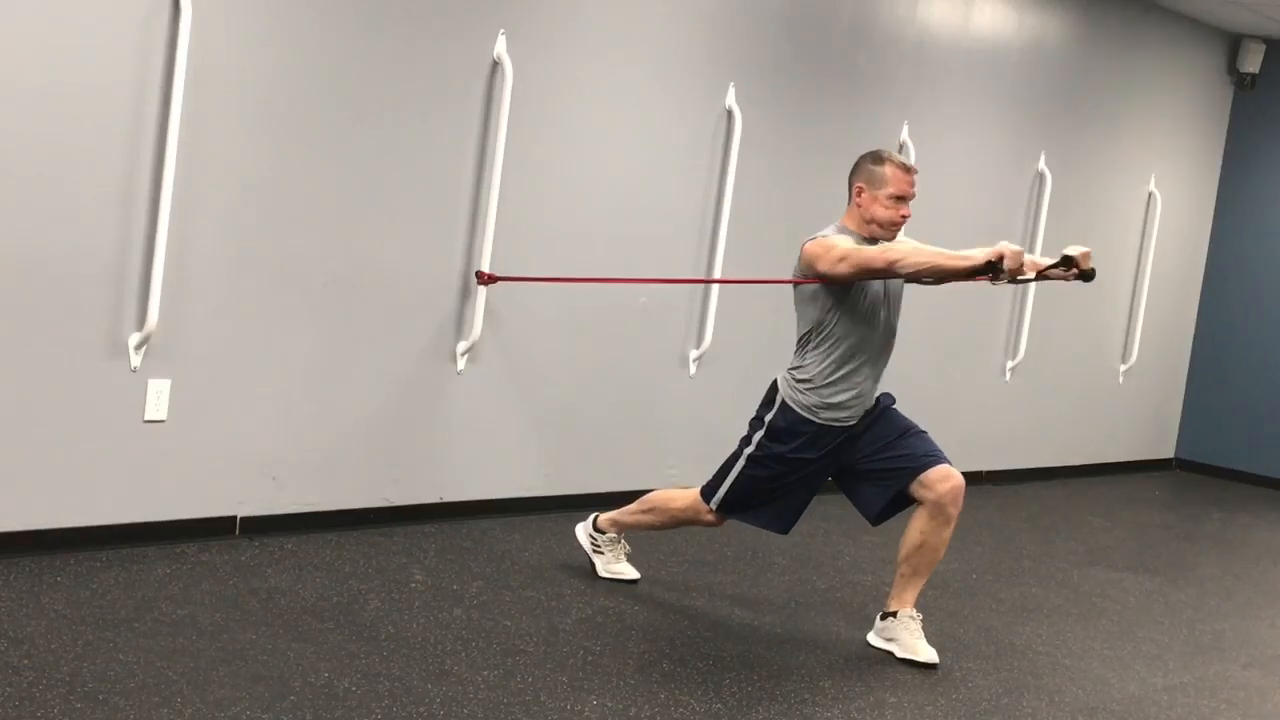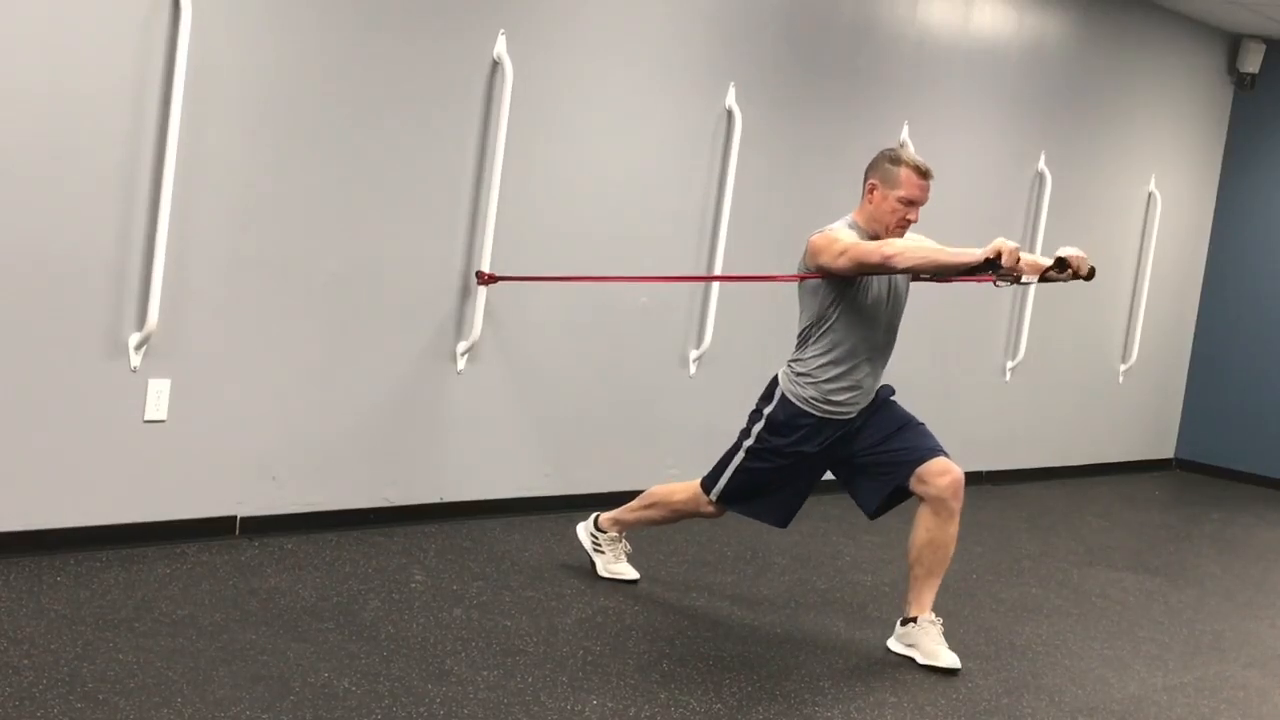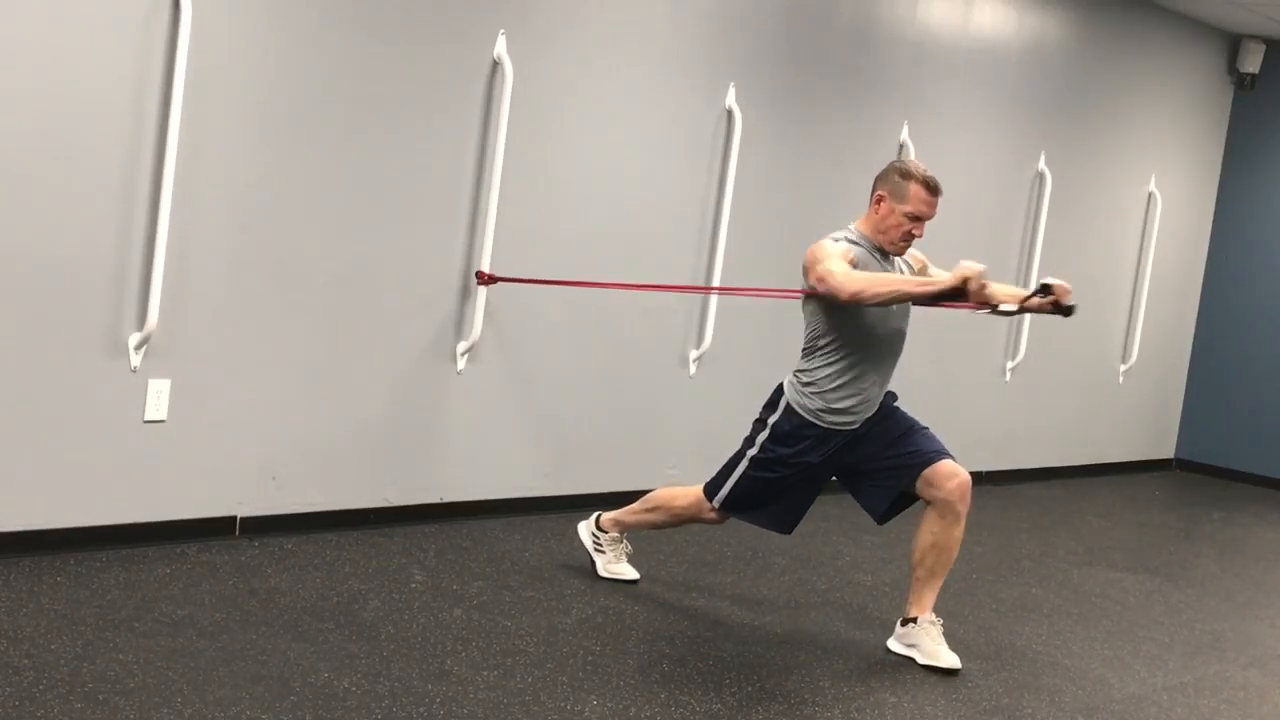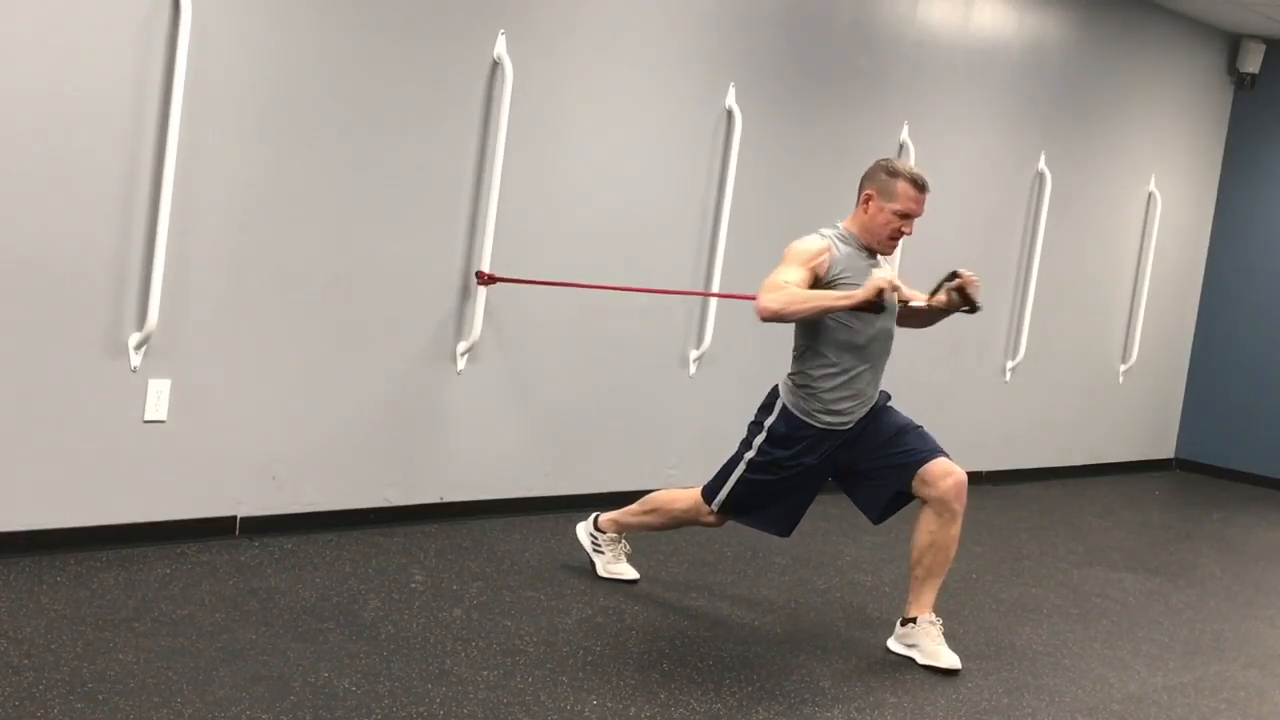
dt=1s
person 1, frame 1
left shoulder: (895, 246)
right shoulder: (824, 248)
left elbow: (961, 261)
right elbow: (890, 263)
left wrist: (1045, 263)
right wrist: (986, 258)
left hip: (864, 416)
right hip: (800, 418)
left knee: (945, 489)
right knee: (710, 509)
left ankle: (895, 620)
right ankle: (603, 528)
person 1, frame 2
left shoulder: (906, 243)
right shoulder: (832, 242)
left elbow: (977, 264)
right elbow: (885, 258)
left wrist: (1048, 265)
right wrist: (981, 255)
left hip: (865, 408)
right hip: (801, 410)
left knee: (945, 484)
right knee: (711, 500)
left ankle: (916, 625)
right ankle: (605, 527)
person 1, frame 3
left shoulder: (905, 259)
right shoulder: (830, 253)
left elbow: (968, 288)
right elbow: (854, 289)
left wrist: (1029, 297)
right wrist: (946, 281)
left hip: (870, 418)
right hip: (805, 420)
left knee: (952, 486)
right knee: (712, 507)
left ankle: (915, 625)
right ankle: (606, 527)
person 1, frame 4
left shoulder: (878, 257)
right shoulder: (817, 250)
left elbow: (910, 316)
right elbow: (769, 305)
left wrist: (945, 301)
right wrist: (853, 297)
left hip: (866, 417)
right hip: (802, 421)
left knee: (948, 486)
right knee: (712, 509)
left ankle: (917, 626)
right ankle: (604, 528)
